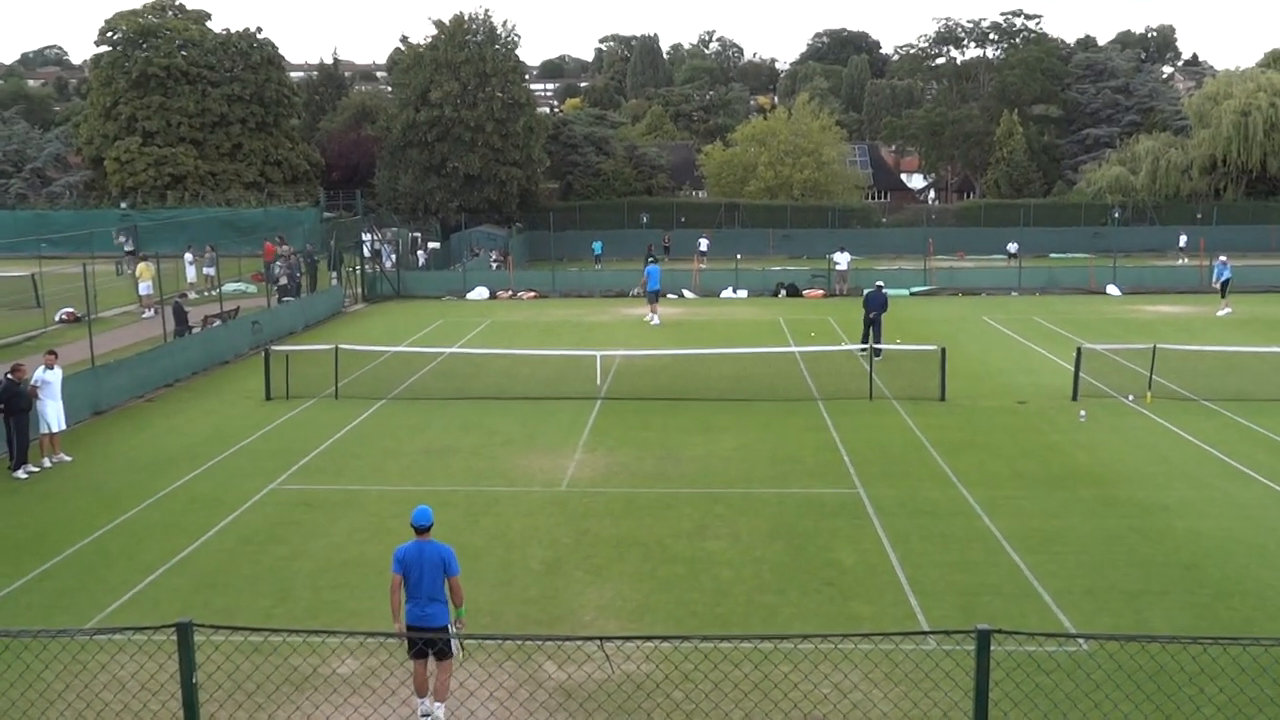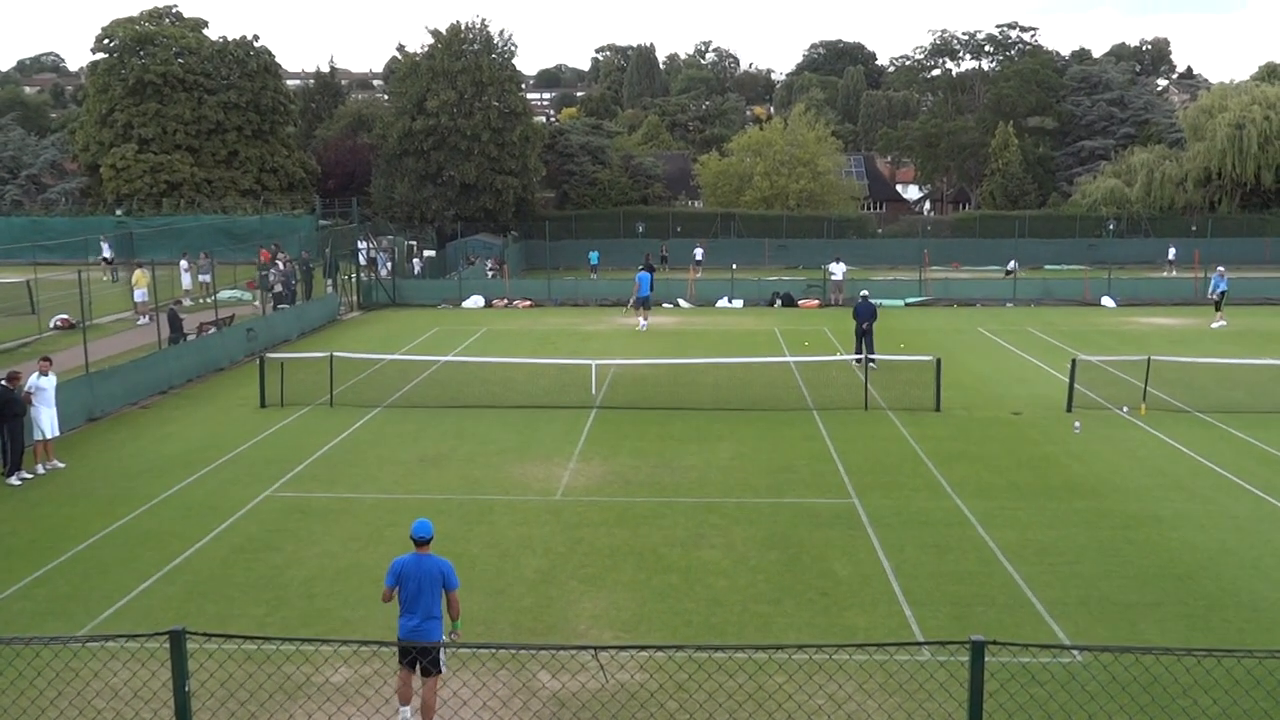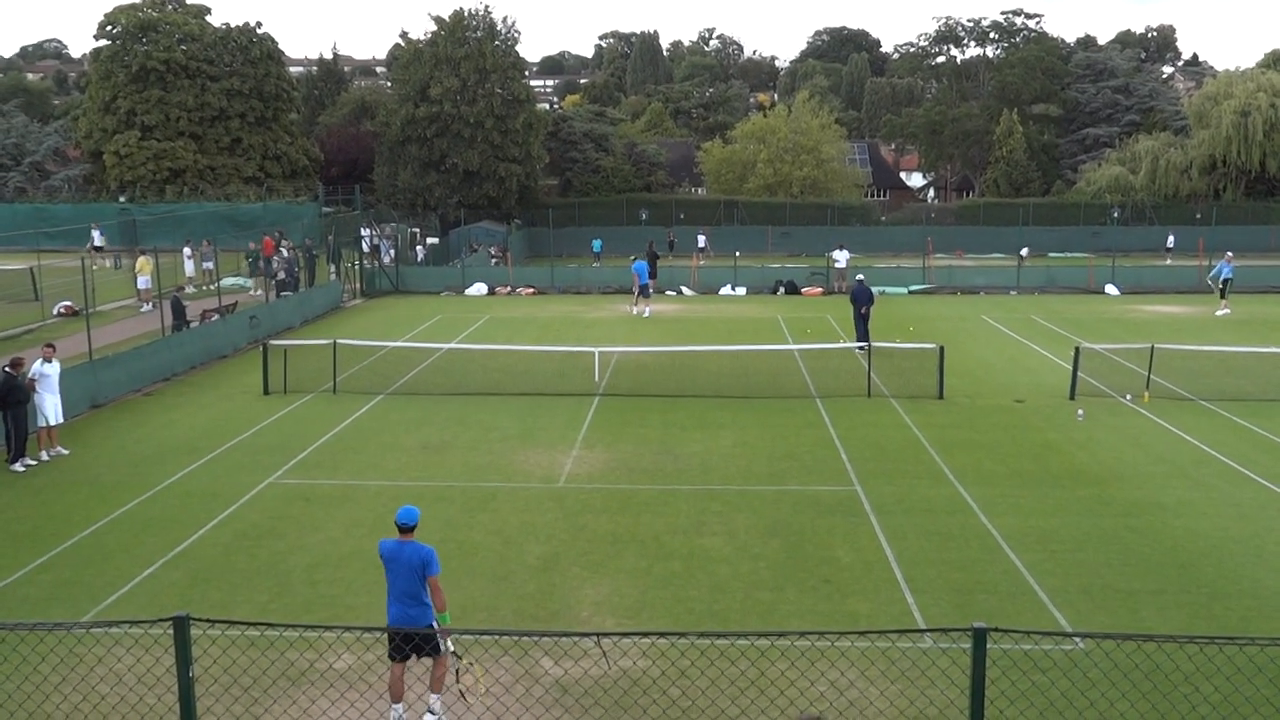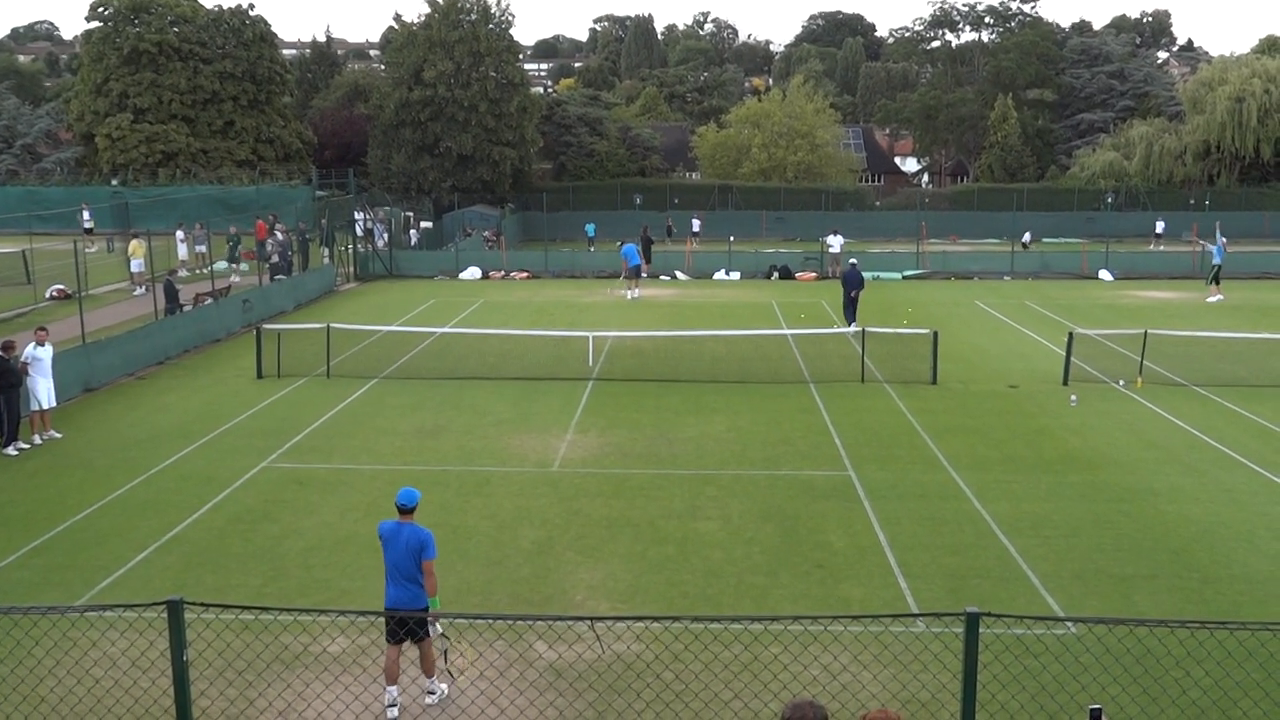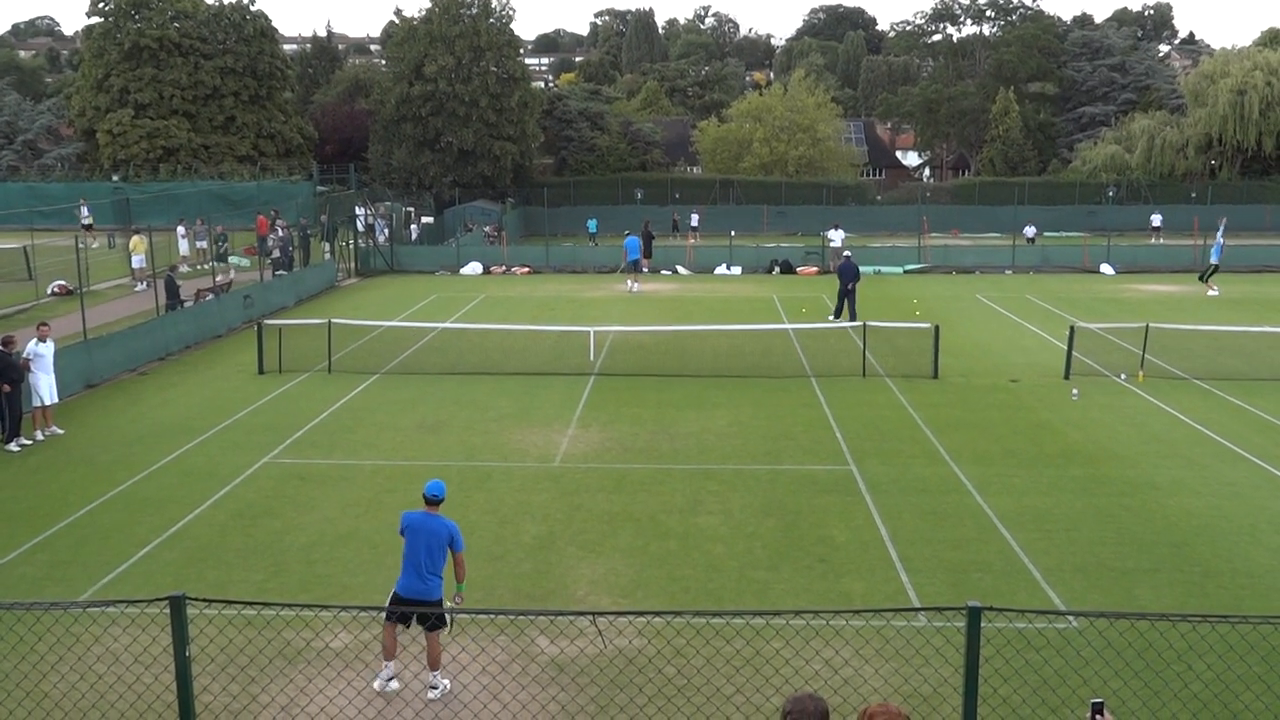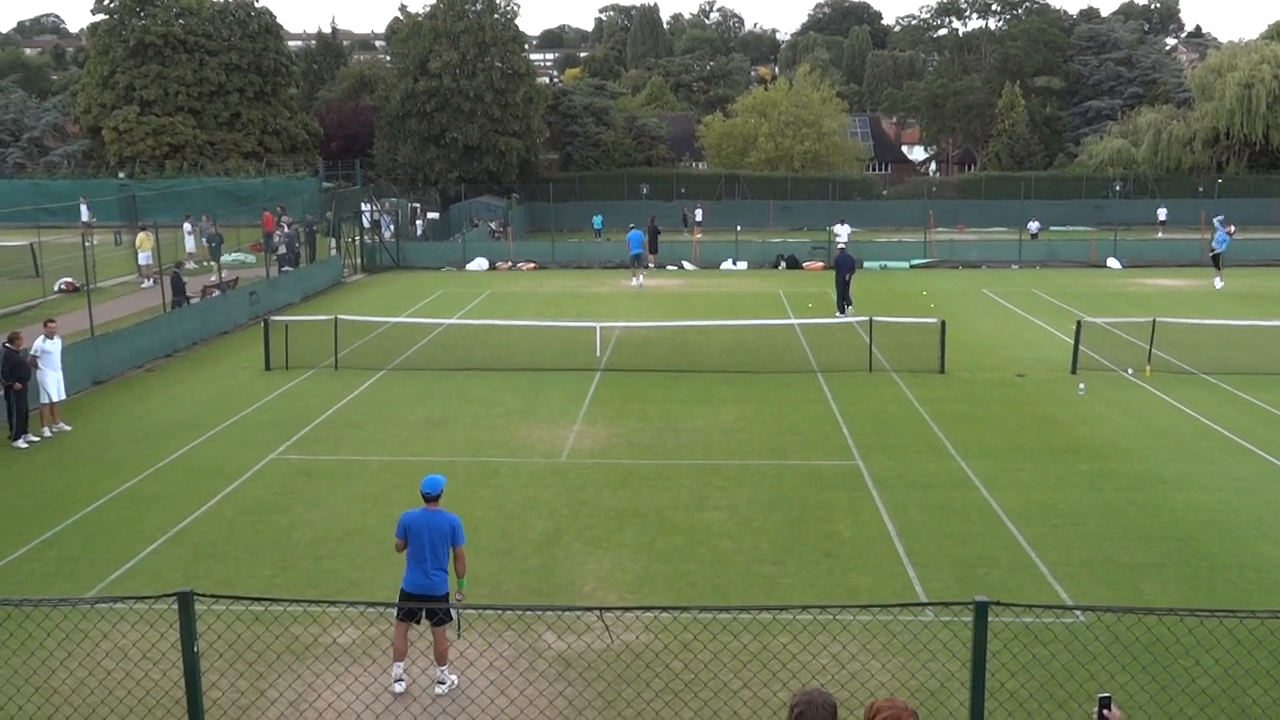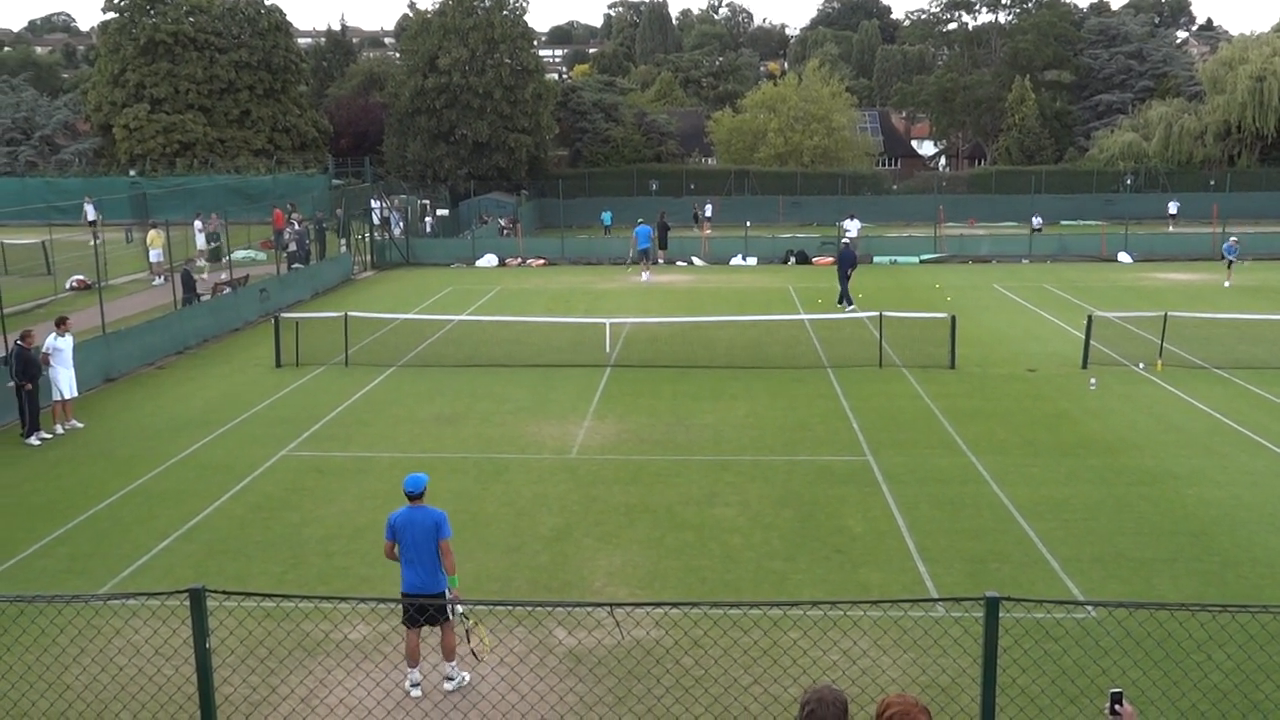
dt=0.4s
person 1, frame 1
left shoulder: (401, 552)
right shoulder: (445, 552)
left elbow: (396, 588)
right elbow: (455, 588)
left wrist: (397, 620)
right wrist: (460, 614)
left hip: (413, 620)
right hip: (439, 619)
left knee: (419, 665)
right knee: (444, 666)
person 1, frame 2
left shoulder: (398, 564)
right shoulder: (444, 566)
left elbow: (386, 597)
right elbow: (453, 601)
left wrist: (393, 594)
right wrist: (456, 626)
left hip: (406, 632)
right hip: (432, 634)
left knee: (404, 674)
right knee: (429, 684)
person 1, frame 3
left shoulder: (384, 547)
right shoulder: (426, 552)
right elbow: (435, 589)
right wrist: (444, 621)
left hip: (395, 621)
right hip: (422, 620)
left knee: (397, 668)
right knee: (441, 660)
person 1, frame 4
left shoulder: (383, 529)
right shoulder: (424, 535)
right elbow: (428, 573)
right wrist: (434, 606)
left hip: (392, 602)
right hip: (418, 602)
left knee: (393, 650)
right knee: (425, 647)
left ankle: (391, 701)
right ankle: (432, 691)
person 1, frame 5
left shoulder: (408, 518)
right shoulder: (451, 527)
right elbow: (459, 562)
right wrist: (460, 590)
left hip: (405, 590)
right hip: (432, 593)
left knee: (389, 628)
right knee: (433, 638)
left ankle: (388, 676)
right ankle: (435, 685)
person 1, frame 6
left shoulder: (407, 518)
right shoulder: (452, 522)
left elbow: (399, 548)
right elbow: (459, 557)
right wrist: (461, 585)
left hip: (411, 586)
right hip: (438, 588)
left knee: (401, 629)
right knee: (439, 633)
left ankle: (398, 678)
right ankle: (443, 680)
person 1, frame 7
left shoulder: (394, 518)
right shoulder: (438, 516)
left elbow: (388, 552)
right elbow: (446, 552)
right wrist: (453, 584)
left hip: (410, 587)
right hip: (436, 586)
left knee: (412, 633)
right knee: (447, 629)
left ankle: (414, 681)
right ankle: (452, 676)
